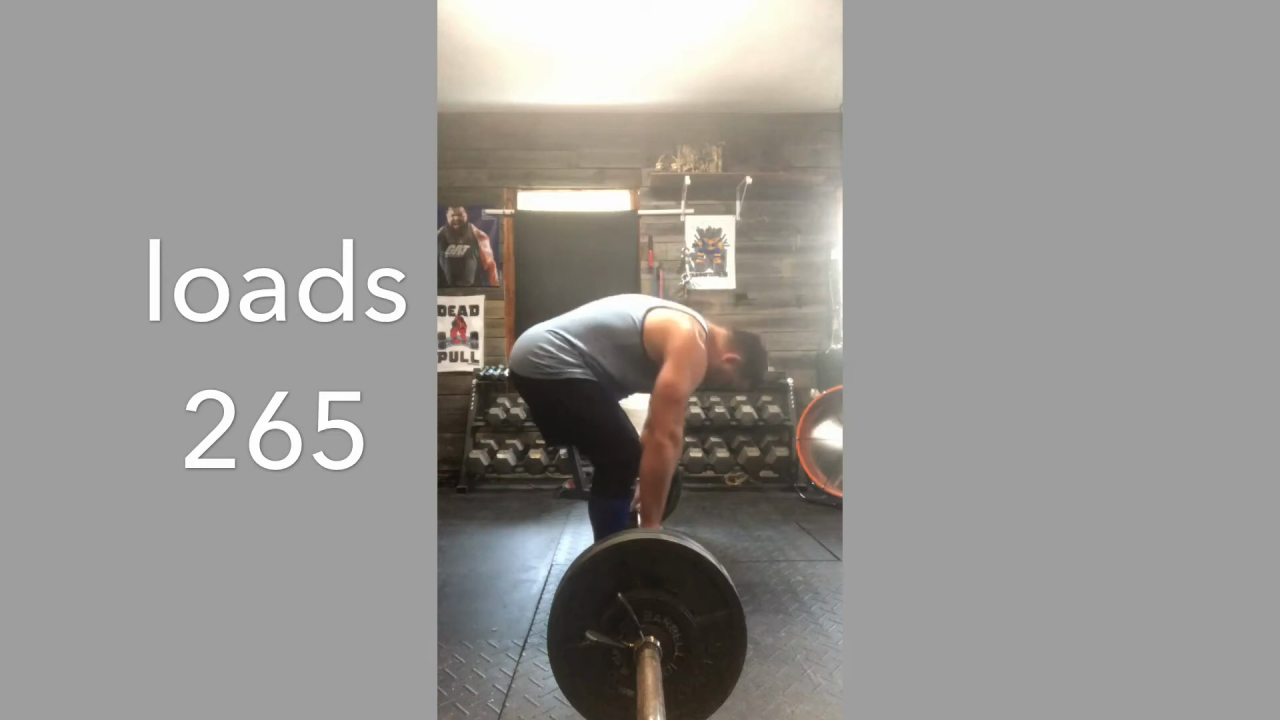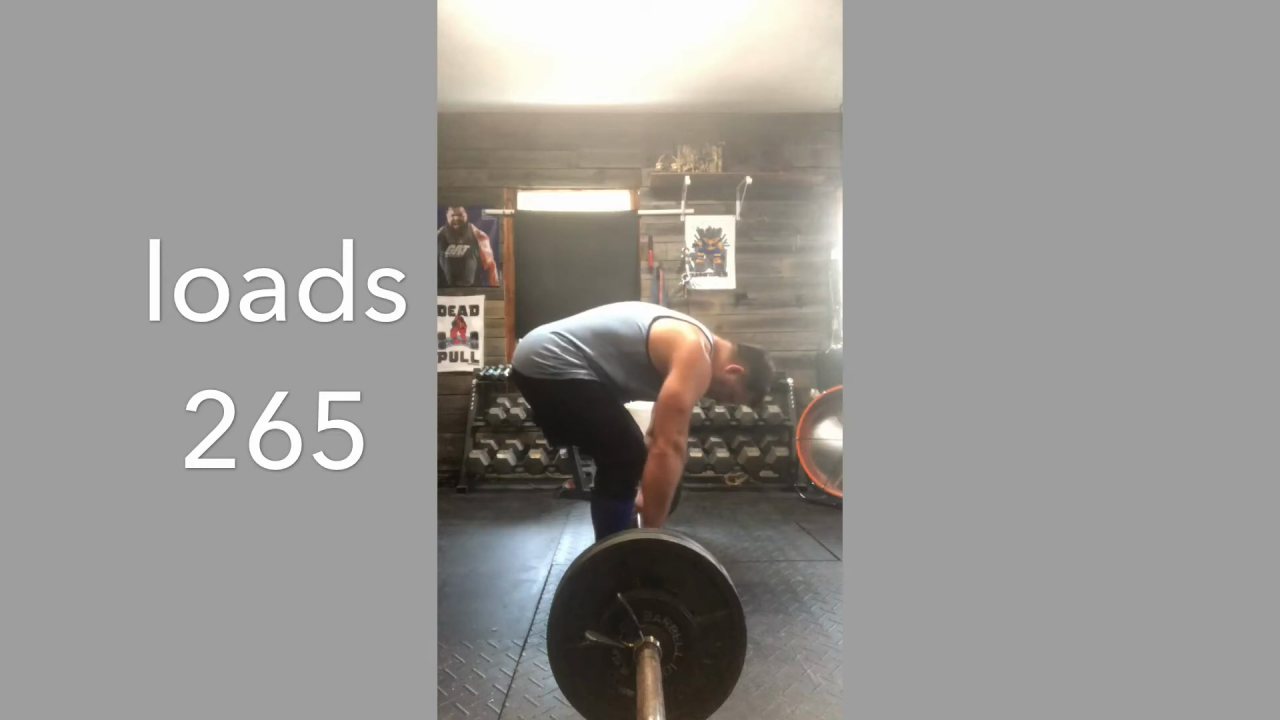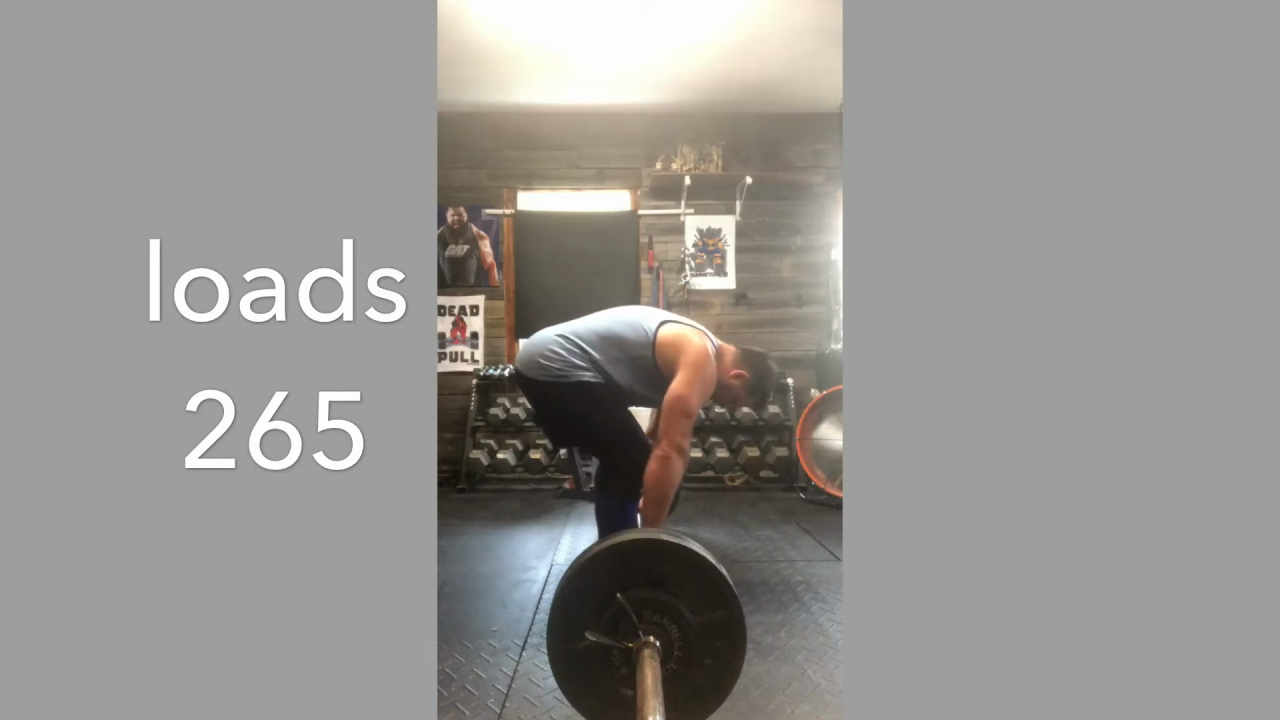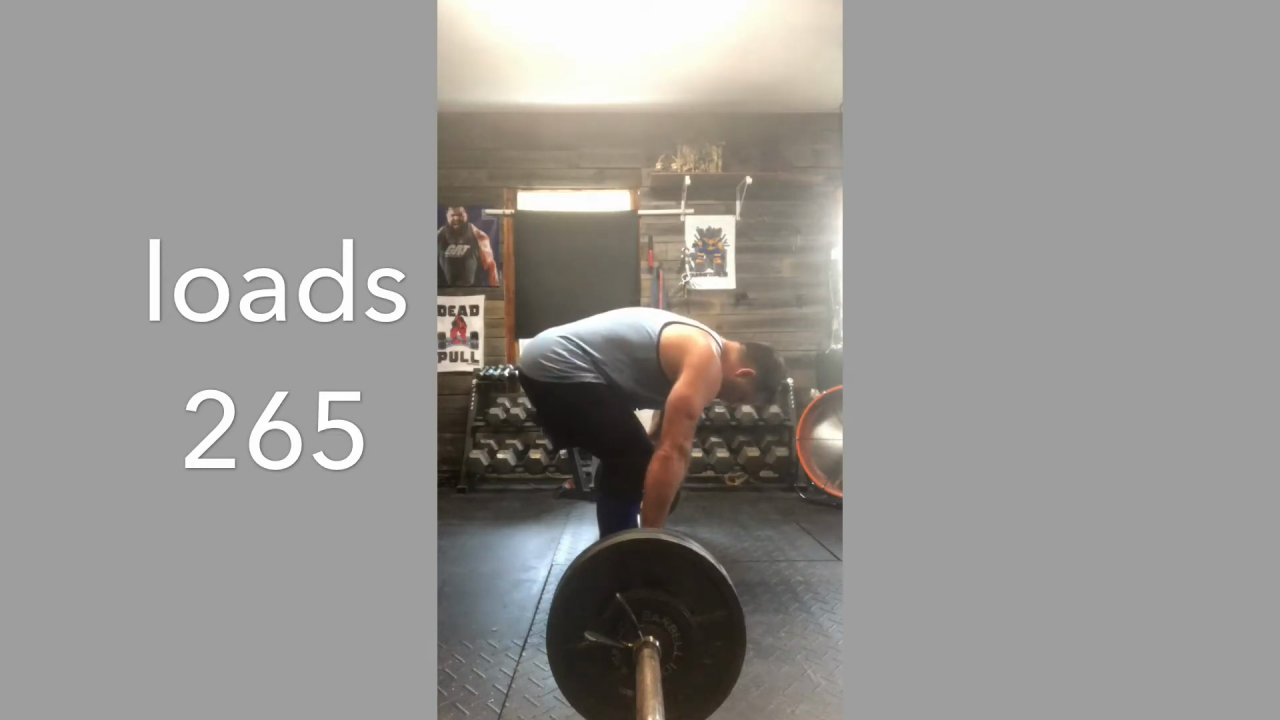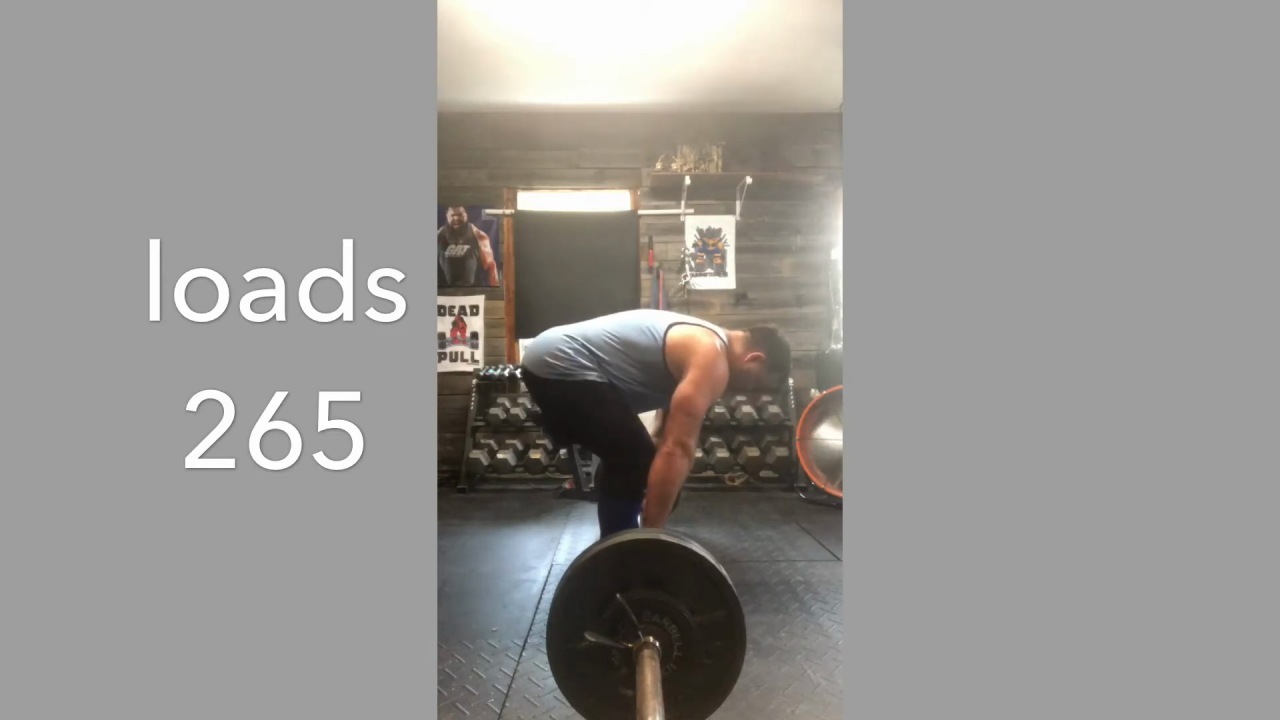
dt=0.4s
person 1, frame 1
left shoulder: (688, 331)
right shoulder: (691, 345)
left elbow: (656, 428)
right elbow: (666, 437)
left wrist: (646, 487)
right wrist: (651, 521)
left hip: (537, 357)
right hip: (547, 364)
left knee: (618, 457)
right knee: (620, 459)
person 1, frame 2
left shoulder: (692, 341)
right shoulder: (696, 357)
left elbow: (658, 437)
right elbow: (669, 448)
left wrist: (644, 491)
left hip: (538, 358)
right hip: (551, 364)
left knee: (620, 457)
right knee: (624, 460)
person 1, frame 3
left shoulder: (694, 346)
right shoulder: (701, 361)
left elbow: (659, 440)
right elbow: (671, 451)
left wrist: (646, 495)
left hip: (541, 359)
right hip: (555, 366)
left knee: (622, 458)
right knee: (630, 461)
person 1, frame 4
left shoulder: (700, 345)
right shoulder: (706, 362)
left elbow: (663, 442)
right elbow: (673, 451)
left hip: (543, 360)
right hip: (558, 368)
left knee: (624, 458)
right knee: (633, 461)
person 1, frame 5
left shoulder: (703, 342)
right shoulder: (711, 359)
left elbow: (667, 439)
right elbow: (678, 449)
right wrist: (652, 532)
left hip: (548, 358)
right hip: (561, 366)
left knee: (626, 459)
right knee: (634, 462)
